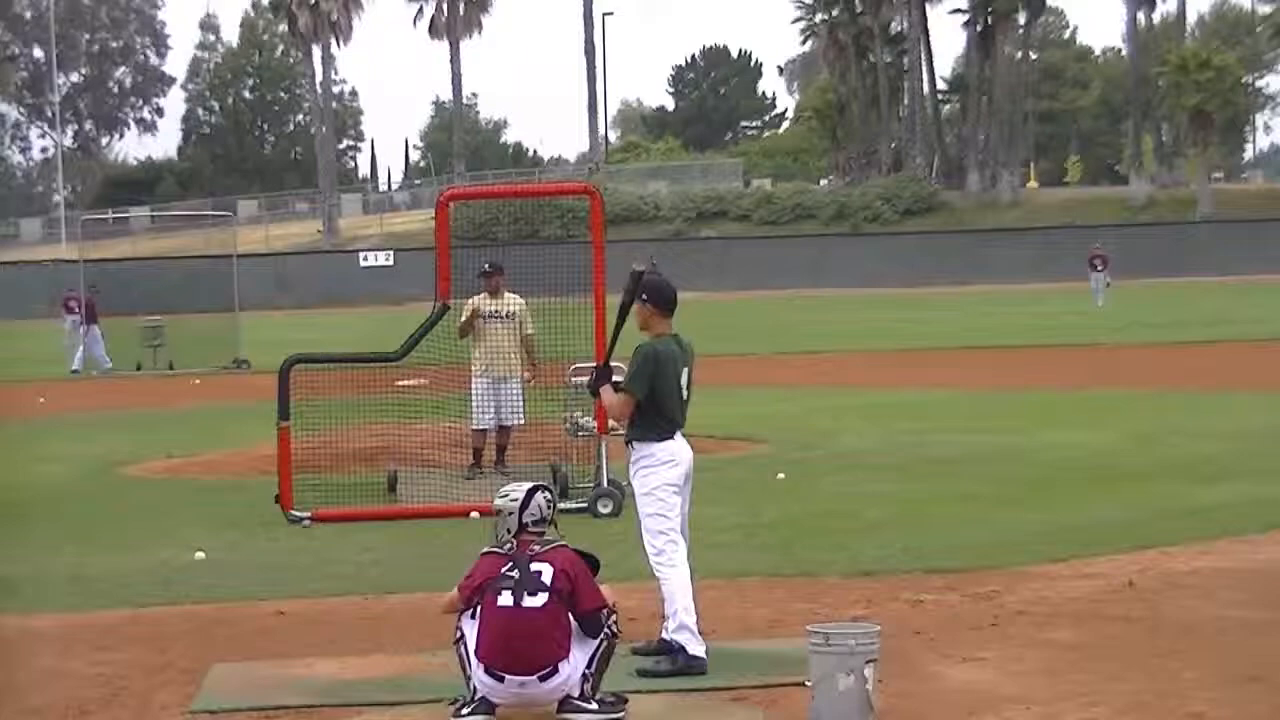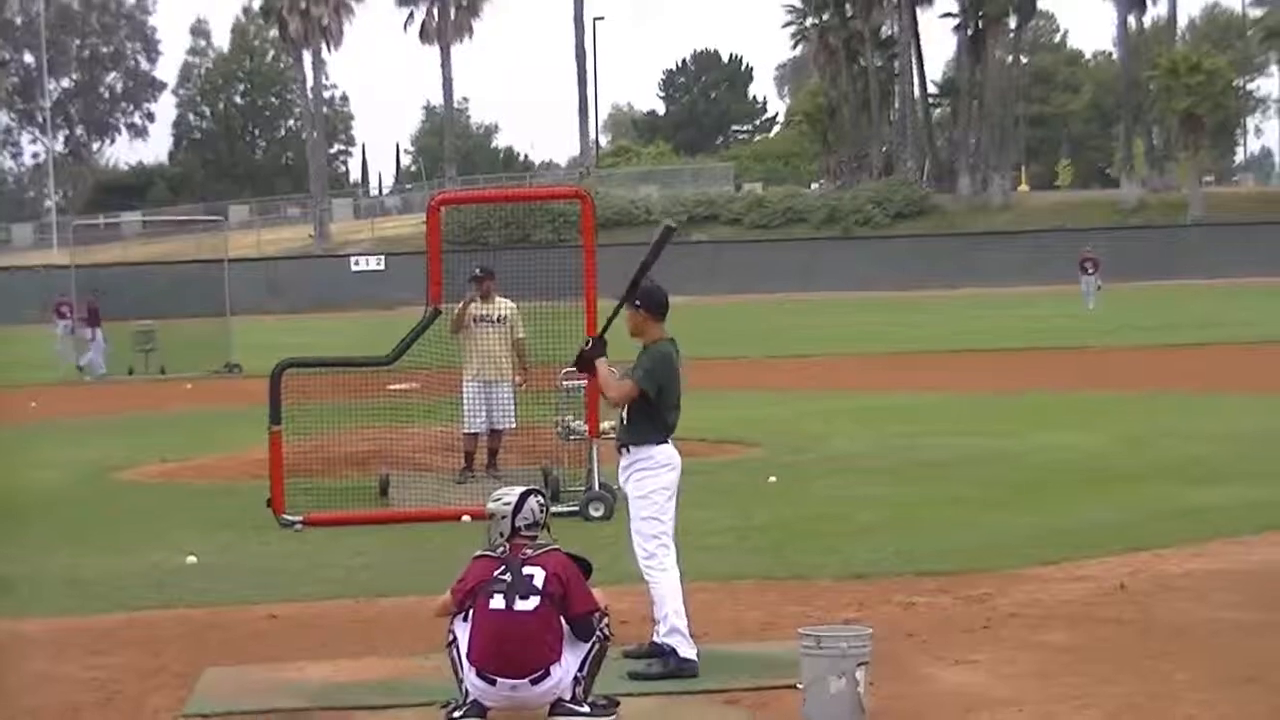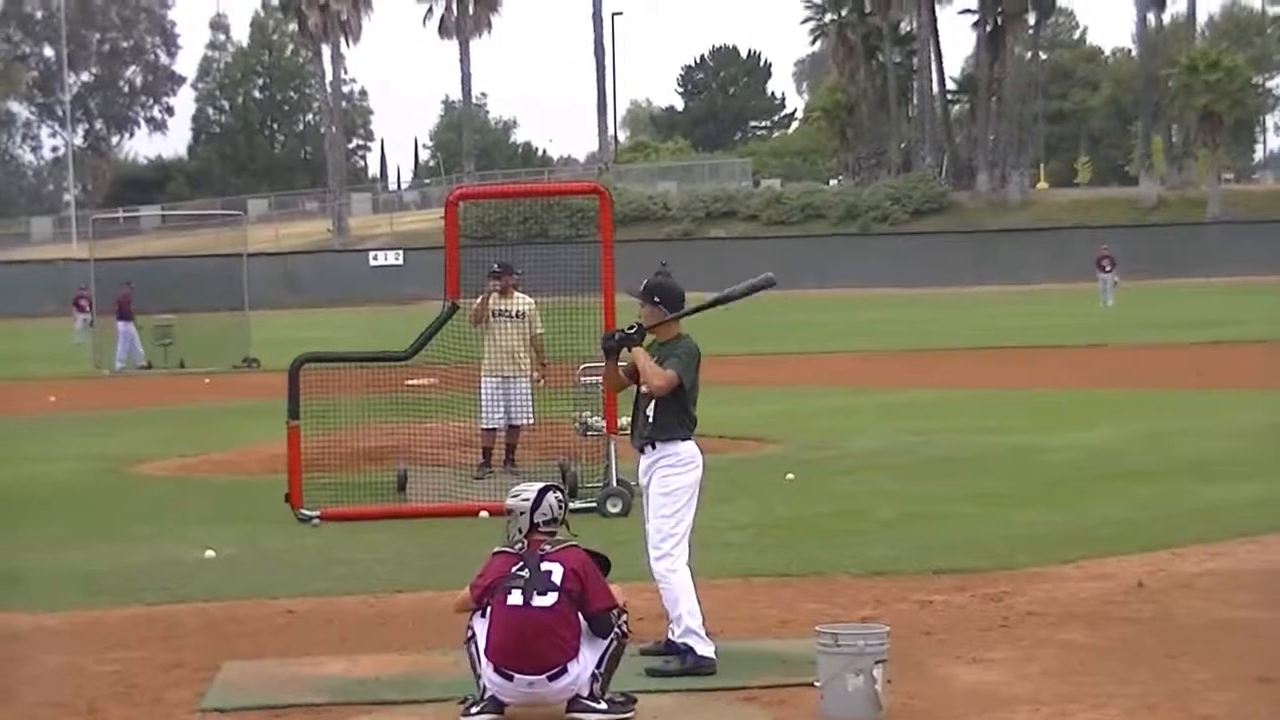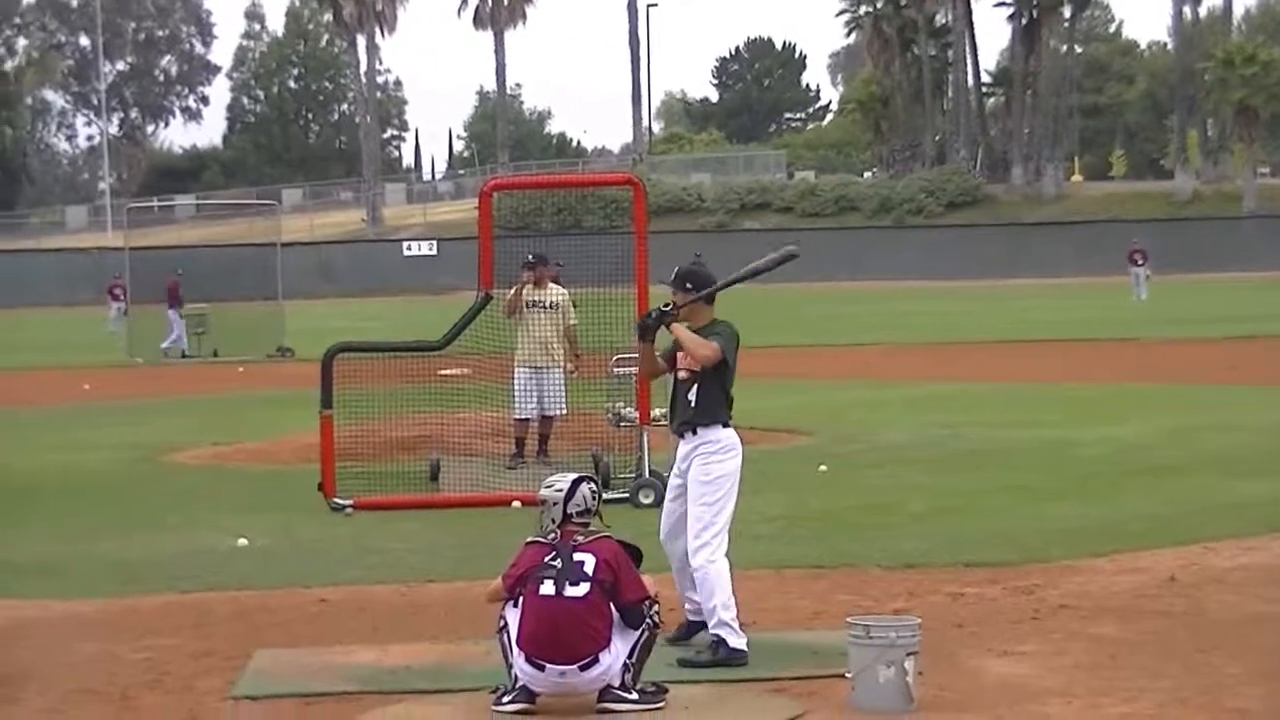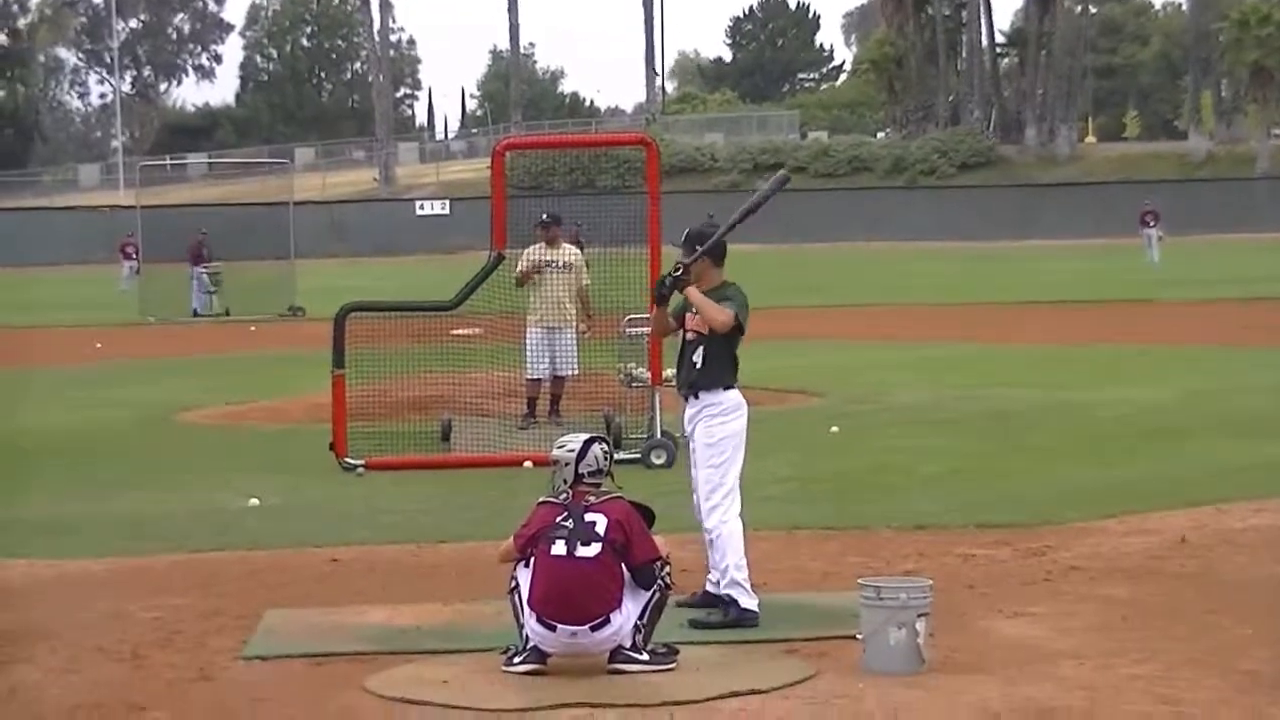
dt=0.3s
person 1, frame 1
left shoulder: (649, 352)
right shoulder: (681, 347)
left elbow: (619, 411)
left wrist: (604, 385)
right wrist: (611, 384)
left hip: (654, 458)
right hip: (675, 449)
left knee: (665, 554)
right knee: (673, 549)
left ankle: (689, 649)
right ankle: (676, 634)
person 1, frame 2
left shoulder: (657, 354)
right shoulder: (660, 350)
left elbow: (617, 395)
right elbow: (626, 392)
left wrist: (600, 359)
right wrist: (595, 366)
left hip: (648, 461)
right hip: (653, 457)
left knee: (655, 557)
right knee: (660, 553)
left ankle: (680, 651)
right ankle: (667, 637)
person 1, frame 3
left shoulder: (685, 349)
right shoulder: (653, 349)
left elbow: (661, 383)
right elbow: (614, 385)
left wrist: (635, 348)
right wrist: (612, 355)
left hip: (674, 459)
right hip: (653, 458)
left knee: (666, 557)
right knee: (665, 554)
left ankle: (698, 650)
right ankle: (680, 635)
person 1, frame 4
left shoulder: (723, 332)
right shoulder: (686, 336)
left elbow: (705, 356)
right elbow: (649, 372)
left wrist: (673, 324)
right wrist: (646, 338)
left hip: (713, 446)
right hip: (689, 446)
left knee: (705, 546)
right knee: (673, 535)
left ankle: (730, 641)
right ankle: (698, 611)
person 1, frame 5
left shoulder: (731, 295)
right shoulder: (701, 296)
left elbow: (721, 323)
right elbow: (661, 330)
left wrist: (686, 288)
right wrist: (662, 301)
left hip: (718, 407)
right hip: (700, 406)
left knee: (720, 506)
right knee: (708, 504)
left ankle: (741, 602)
right ankle: (719, 586)
person 2, frame 1
left shoulder: (489, 560)
right shoulder: (565, 558)
left elbow: (448, 606)
right elbow: (595, 625)
right wrist: (604, 599)
left hip: (493, 686)
right hip: (552, 685)
left knee: (468, 616)
right knee: (606, 617)
left ankle: (479, 700)
right ankle: (579, 697)
person 2, frame 2
left shoulder: (482, 563)
right shoulder: (558, 562)
left elbow: (440, 609)
right elbow: (587, 629)
right wrist: (595, 602)
left hip: (486, 689)
right hip: (543, 689)
left knee: (459, 618)
right knee: (596, 620)
right ankle: (571, 700)
person 2, frame 3
left shoulder: (500, 559)
right shoulder: (576, 558)
left elbow: (459, 605)
right elbow: (604, 626)
right wrist: (614, 600)
left hip: (503, 685)
right hip: (561, 685)
left knee: (479, 614)
right knee: (615, 615)
left ankle: (488, 699)
right ankle: (588, 697)
person 2, frame 4
left shoulder: (533, 550)
right shoulder: (609, 549)
left elbow: (491, 594)
right elbow: (637, 616)
right wrist: (645, 589)
left hip: (534, 674)
right hip: (593, 674)
left knee: (512, 604)
right knee: (648, 606)
left ankle: (520, 689)
right ankle: (619, 687)
person 2, frame 5
left shoulder: (544, 510)
right shoulder: (620, 509)
left elbow: (503, 555)
right elbow: (648, 577)
right wrist: (655, 550)
left hip: (546, 634)
right hip: (604, 635)
left knee: (523, 565)
right knee: (659, 566)
left ankle: (530, 649)
right ankle: (630, 648)
person 3, frame 1
left shoulder: (517, 303)
right shoulder: (474, 303)
left elbow: (526, 336)
right elbow: (462, 334)
left wrist: (531, 364)
right wrist: (470, 319)
left hip: (510, 371)
right hip: (482, 371)
left knee: (506, 419)
right knee: (480, 419)
left ankle: (500, 460)
right ankle: (476, 462)
person 3, frame 2
left shoulder: (509, 307)
right shoulder: (466, 306)
left elbow: (518, 340)
right elbow: (454, 330)
left wrist: (522, 368)
right wrist: (465, 306)
left hip: (501, 375)
right hip: (474, 375)
left knee: (498, 423)
right knee: (471, 423)
left ankle: (492, 464)
right ankle: (468, 466)
person 3, frame 3
left shoulder: (527, 302)
right shoulder: (485, 301)
left elbow: (536, 335)
right elbow: (474, 321)
left wrist: (541, 364)
right wrist: (487, 295)
left hip: (520, 370)
right hip: (492, 370)
left knee: (516, 418)
right knee: (489, 419)
left ankle: (510, 459)
right ankle: (486, 462)
person 3, frame 4
left shoulder: (561, 294)
right shoulder: (519, 291)
left elbow: (569, 326)
right elbow: (508, 312)
left wrist: (574, 355)
right wrist: (521, 286)
left hip: (553, 361)
right hip: (525, 361)
left knee: (549, 409)
right knee: (522, 409)
left ankle: (542, 449)
right ankle: (518, 452)
person 3, frame 5
left shoulder: (574, 254)
right shoulder: (531, 252)
left elbow: (582, 287)
right elbow: (518, 281)
left wrist: (587, 315)
right wrist: (529, 272)
left hip: (565, 321)
right hip: (538, 321)
left knee: (561, 369)
right knee: (534, 369)
left ankle: (554, 410)
right ankle: (530, 412)
